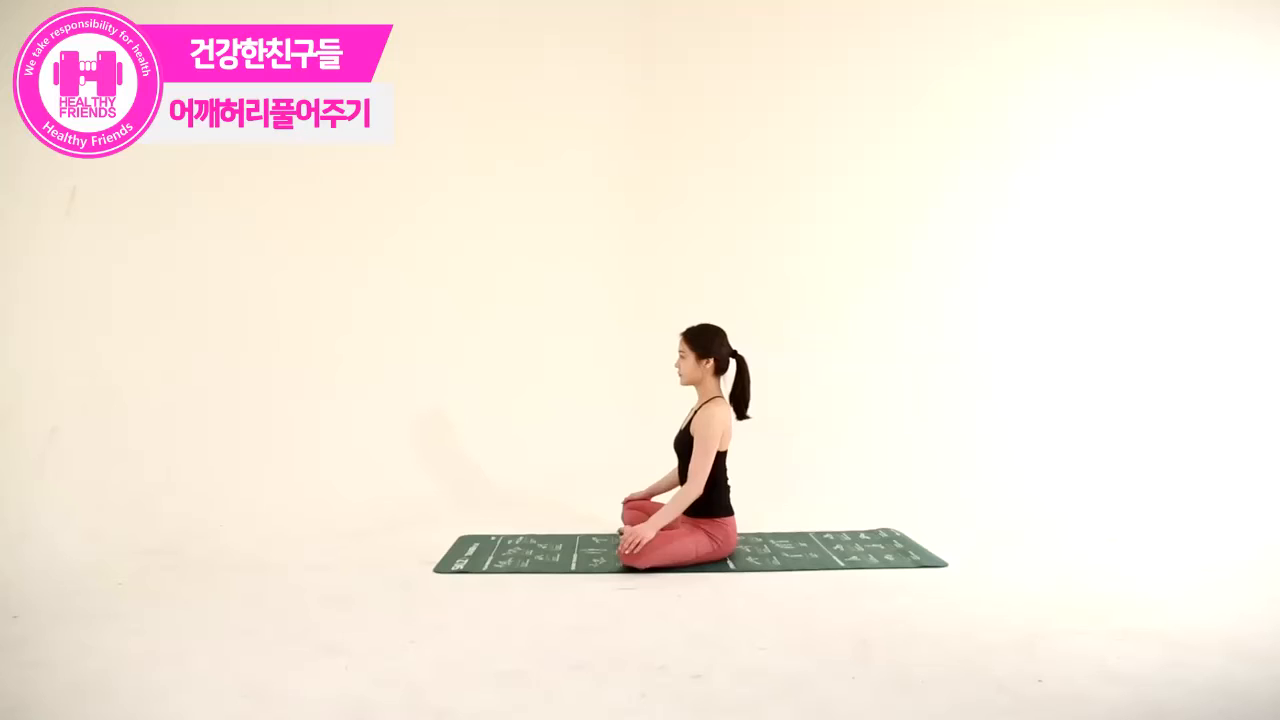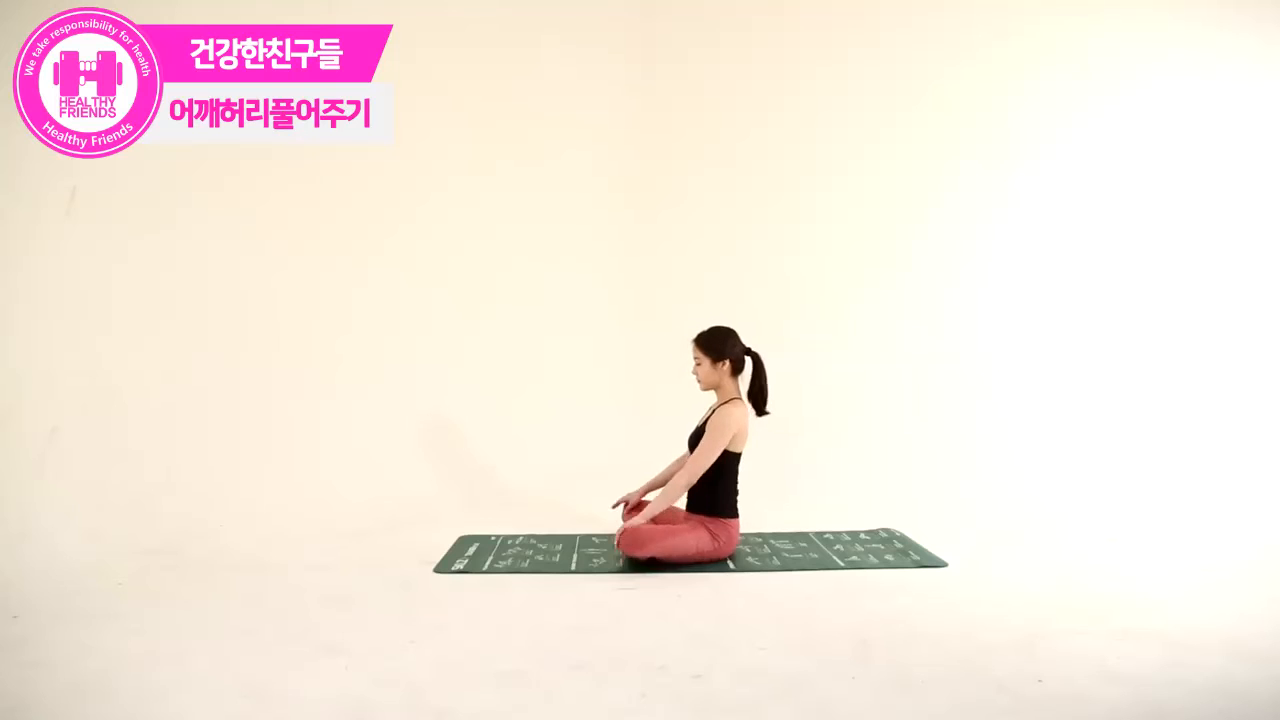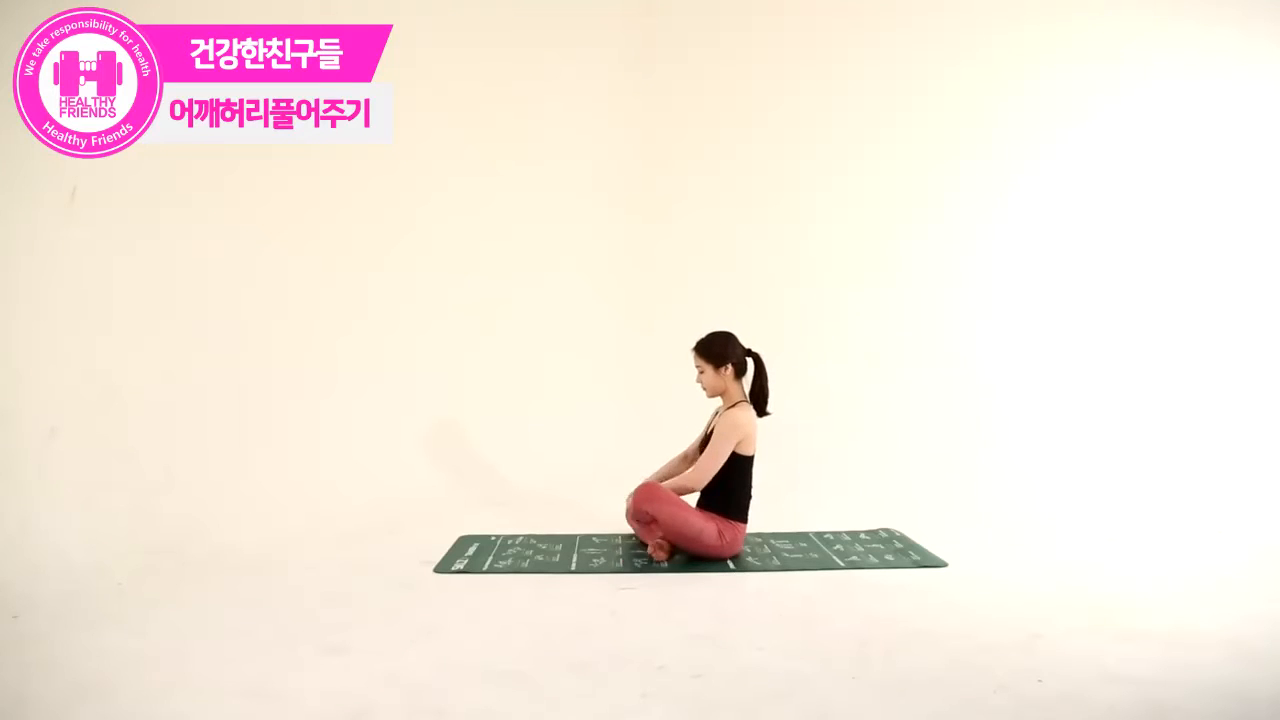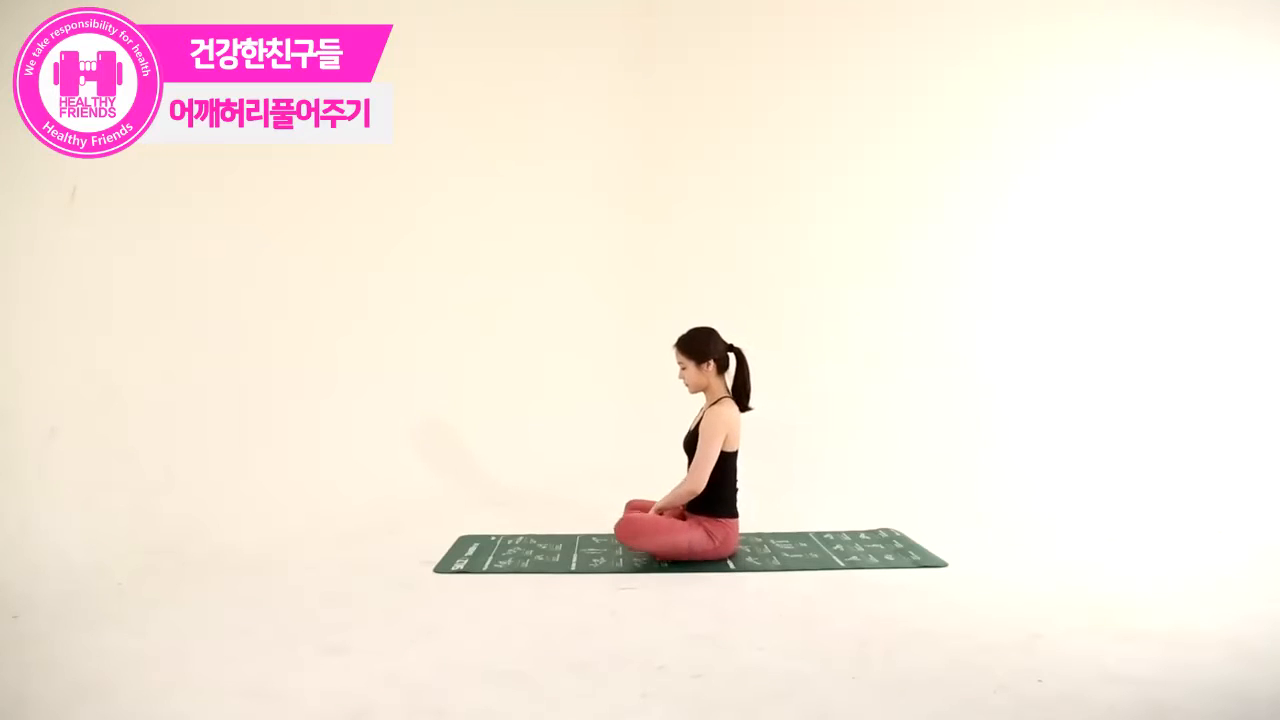
dt=0.5s
person 1, frame 1
left shoulder: (713, 413)
right shoulder: (704, 408)
left elbow: (696, 485)
left wrist: (652, 526)
right wrist: (648, 492)
left hip: (713, 531)
right hip: (695, 519)
left knee: (631, 552)
right knee: (632, 509)
person 1, frame 2
left shoulder: (730, 414)
right shoulder: (721, 409)
left elbow: (689, 475)
right elbow: (686, 460)
left wrist: (644, 517)
right wrist: (643, 490)
left hip: (716, 531)
right hip: (698, 519)
left knee: (631, 540)
right knee: (633, 510)
person 1, frame 3
left shoulder: (737, 418)
right shoulder: (725, 412)
left elbow: (695, 481)
right elbow: (688, 457)
left wrist: (655, 488)
right wrist: (648, 484)
left hip: (723, 533)
right hip: (709, 522)
left knee: (645, 496)
right knee: (637, 509)
left ankle: (658, 537)
person 1, frame 4
left shoulder: (719, 414)
right shoulder: (714, 408)
left elbow: (695, 485)
left wrist: (660, 506)
right wrist: (666, 506)
left hip: (715, 531)
right hip: (699, 519)
left knee: (627, 529)
right knee: (633, 509)
